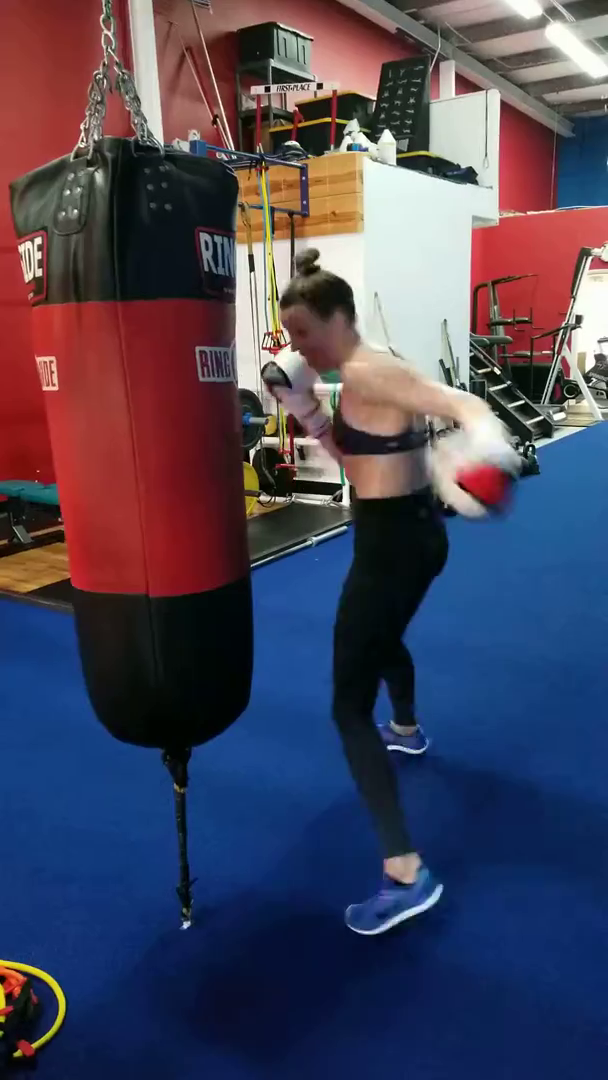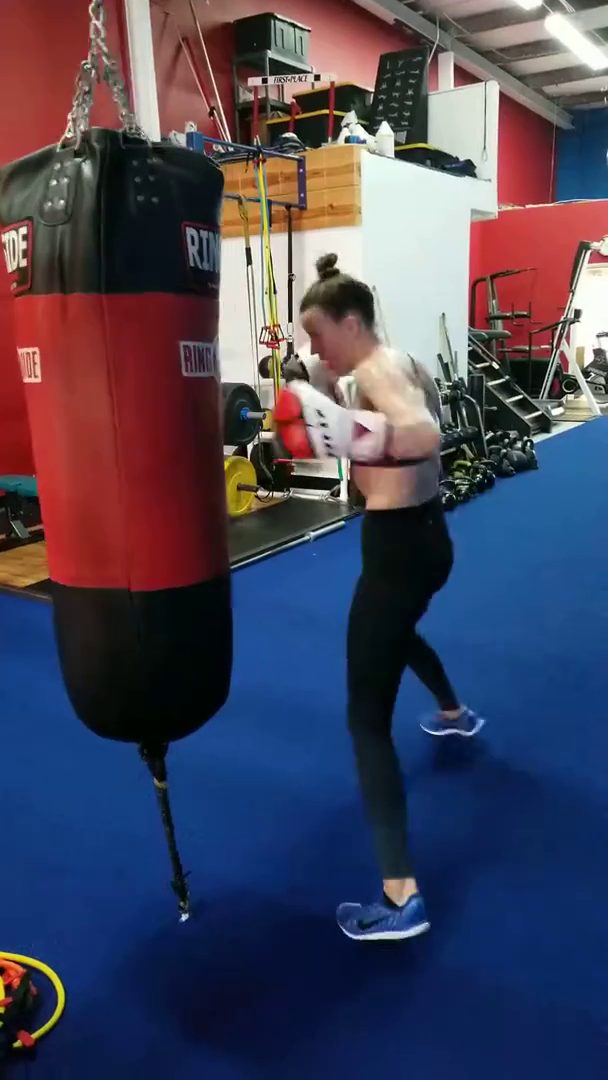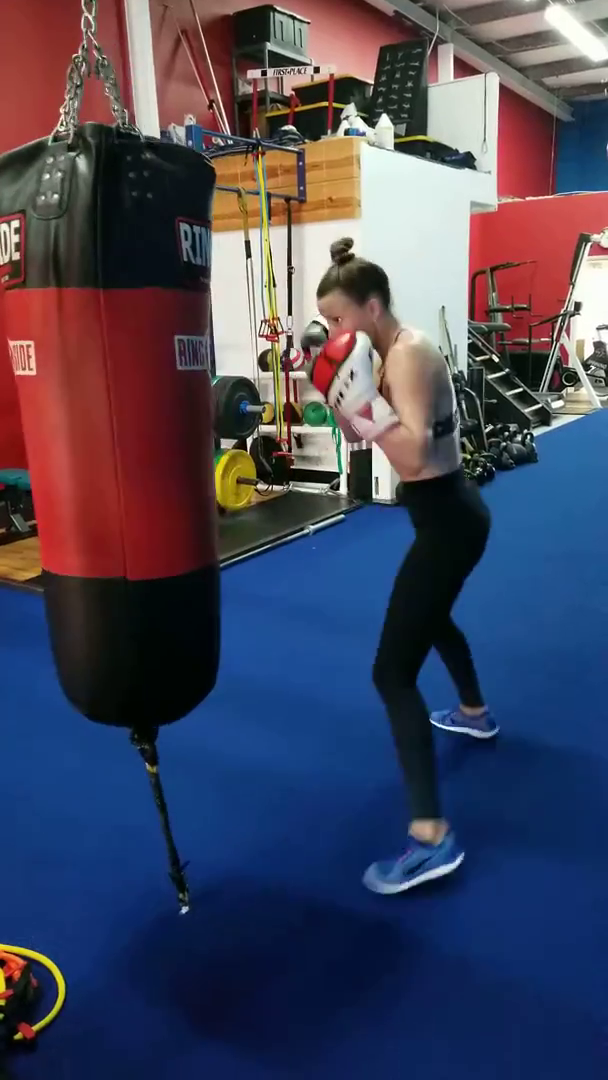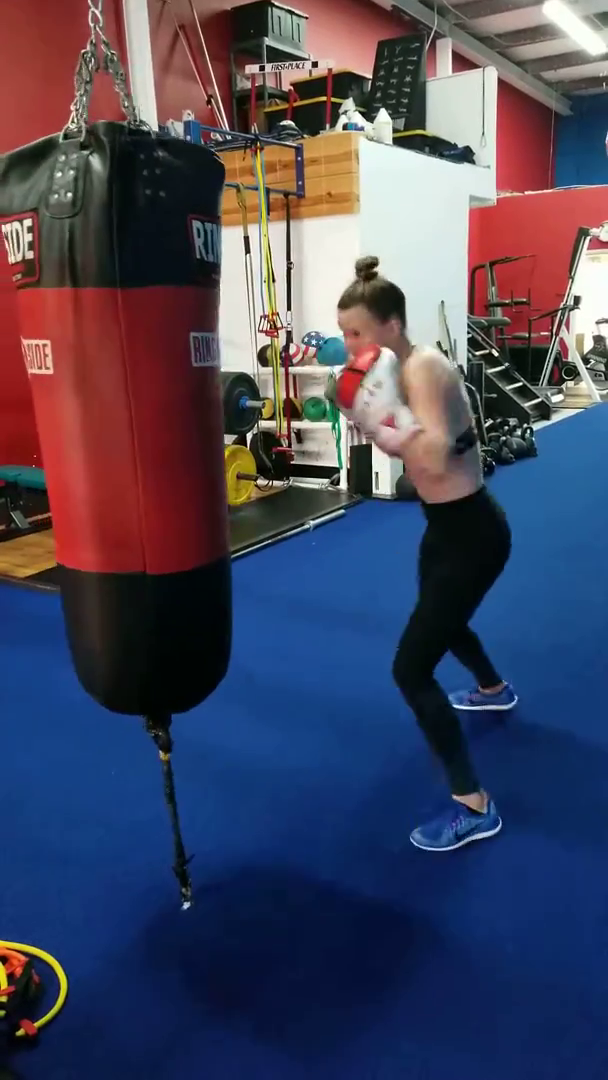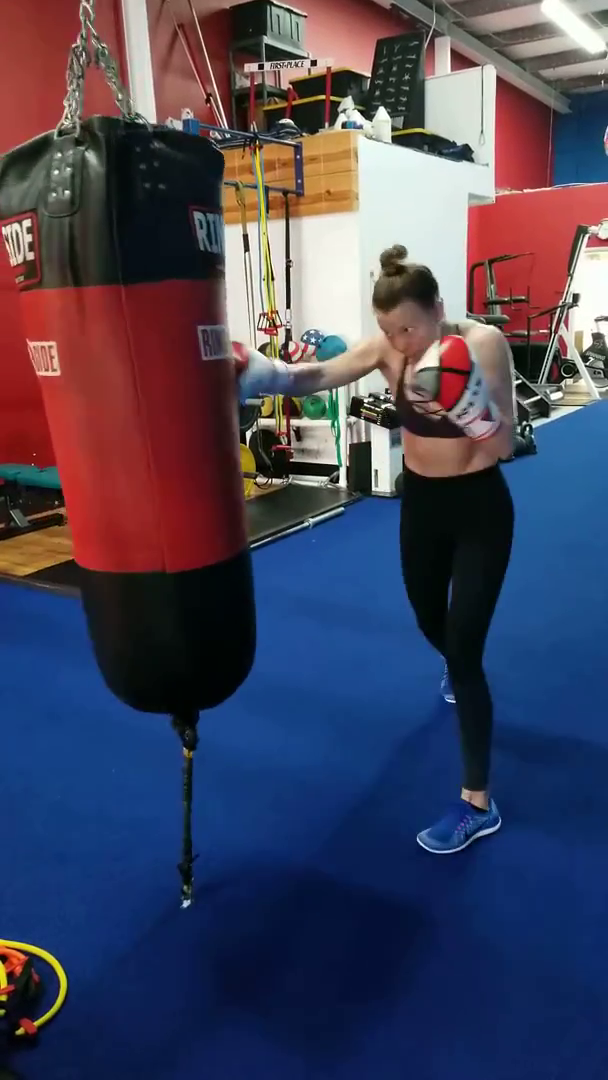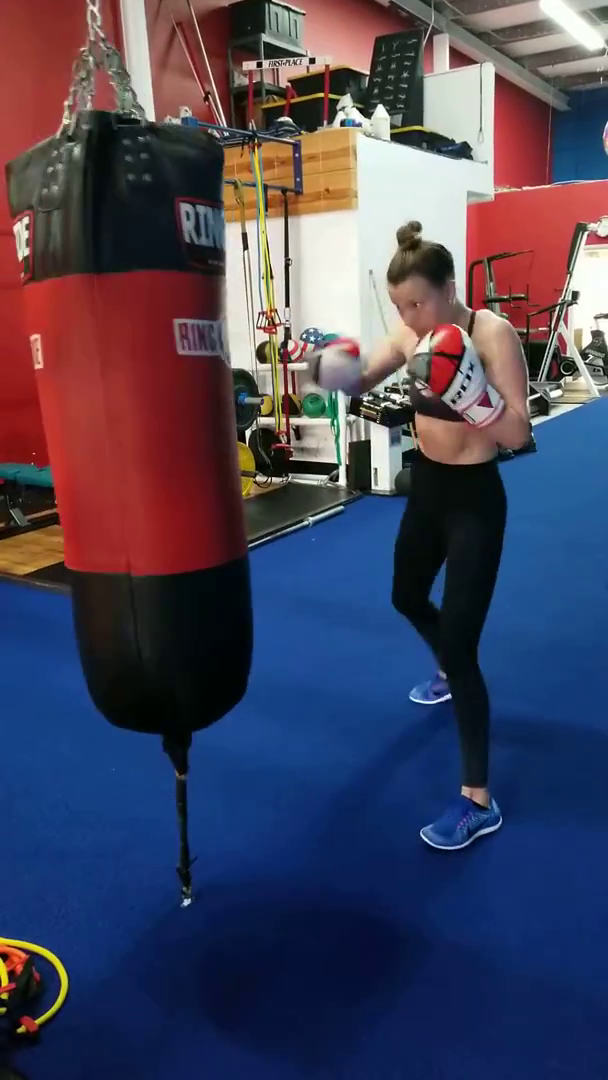
dt=0.2s
person 1, frame 1
left shoulder: (364, 370)
right shoulder: (354, 376)
left elbow: (460, 402)
right elbow: (350, 453)
left wrist: (487, 450)
right wrist: (301, 402)
left hip: (393, 542)
right hip: (413, 533)
left knee: (349, 706)
right knee: (379, 642)
left ankle: (406, 872)
right ankle: (407, 727)
person 1, frame 2
left shoulder: (378, 370)
right shoulder: (396, 368)
left elbow: (423, 438)
left wrist: (334, 426)
right wrist: (318, 385)
left hip: (397, 551)
right hip: (428, 539)
left knee: (367, 718)
right knee: (397, 633)
left ankle: (400, 896)
right ankle: (456, 714)
person 1, frame 3
left shoulder: (407, 352)
right shoulder: (393, 350)
left elbow: (412, 455)
right elbow: (374, 432)
left wrist: (355, 394)
right wrist: (345, 382)
left hip: (446, 523)
right hip: (456, 511)
left knee: (392, 673)
right knee: (431, 615)
left ankle: (431, 837)
right ankle: (475, 712)
person 1, frame 4
left shoulder: (423, 369)
right shoulder: (412, 364)
left elbow: (433, 465)
right elbow: (417, 445)
left hip: (470, 534)
right hip: (453, 525)
left knee: (410, 669)
right knee: (438, 617)
left ankle: (473, 805)
right ankle: (493, 689)
person 1, frame 5
left shoulder: (485, 342)
right shoulder: (389, 350)
left elbow: (503, 446)
right elbow: (321, 375)
left wrist: (466, 399)
right wrist: (269, 373)
left hip: (481, 509)
right hip: (421, 504)
left knee: (465, 656)
right knee: (430, 622)
left ankle: (477, 804)
right ankle: (461, 664)
person 1, frame 6
left shoulder: (494, 333)
right shoulder: (411, 335)
left elbow: (516, 435)
right elbow: (359, 379)
left wrist: (467, 383)
right wrist: (337, 370)
left hip: (476, 500)
right hip: (425, 488)
left knee: (458, 647)
right knee: (407, 598)
left ankle: (478, 800)
right ankle: (449, 672)
